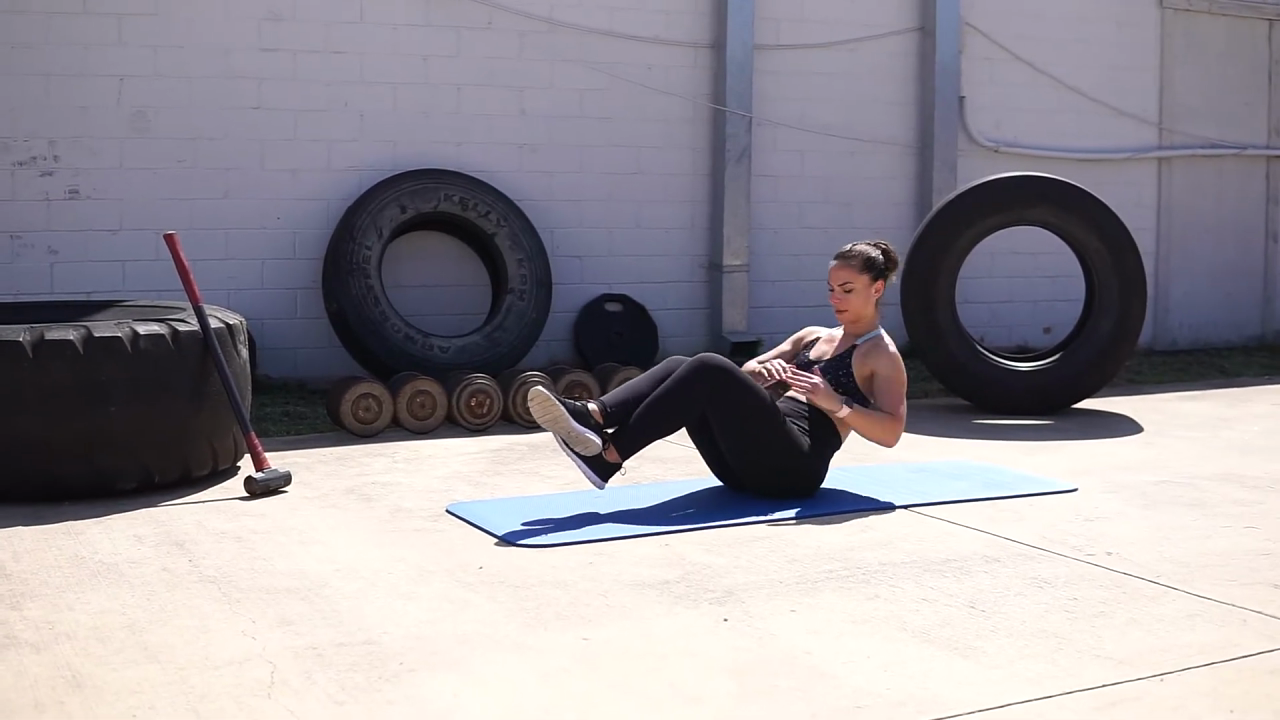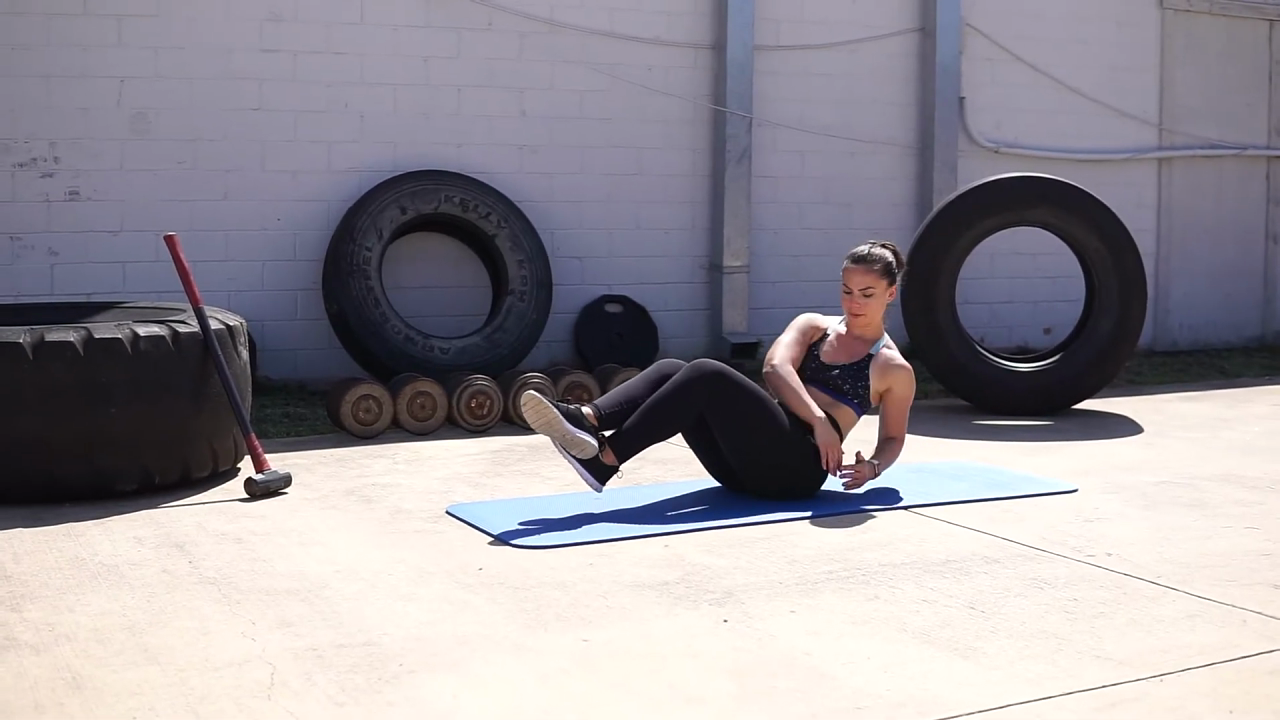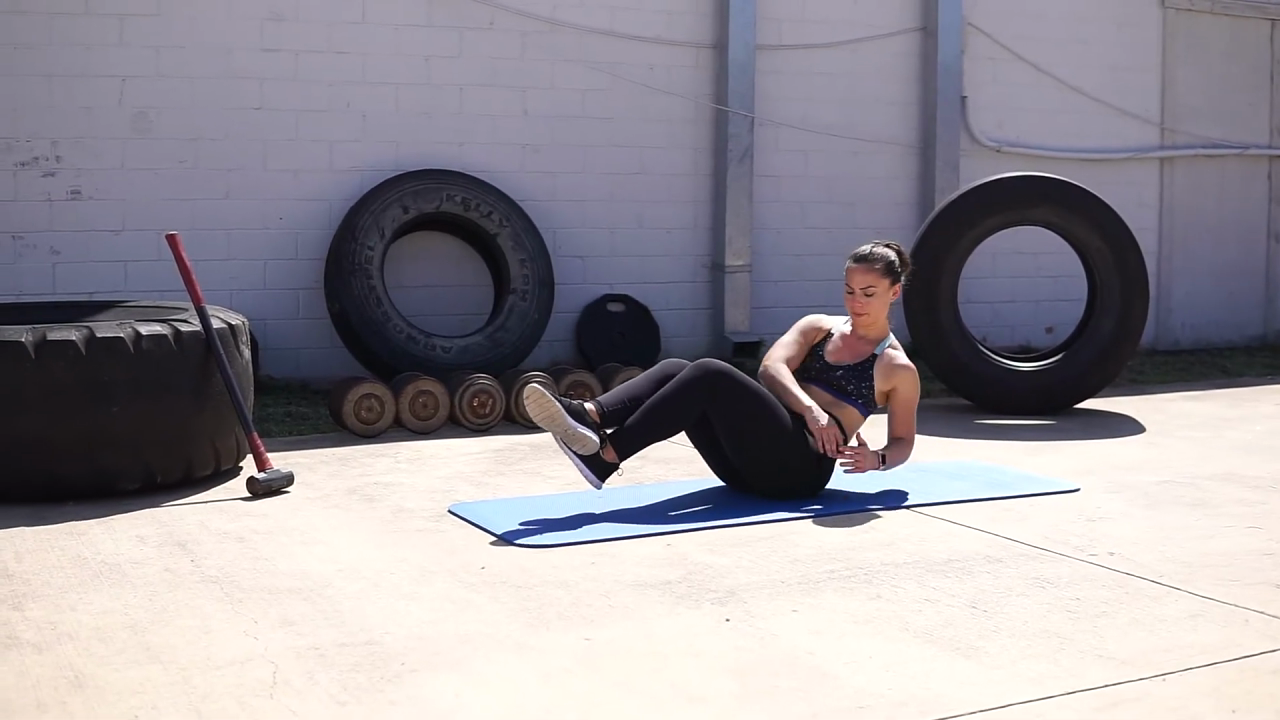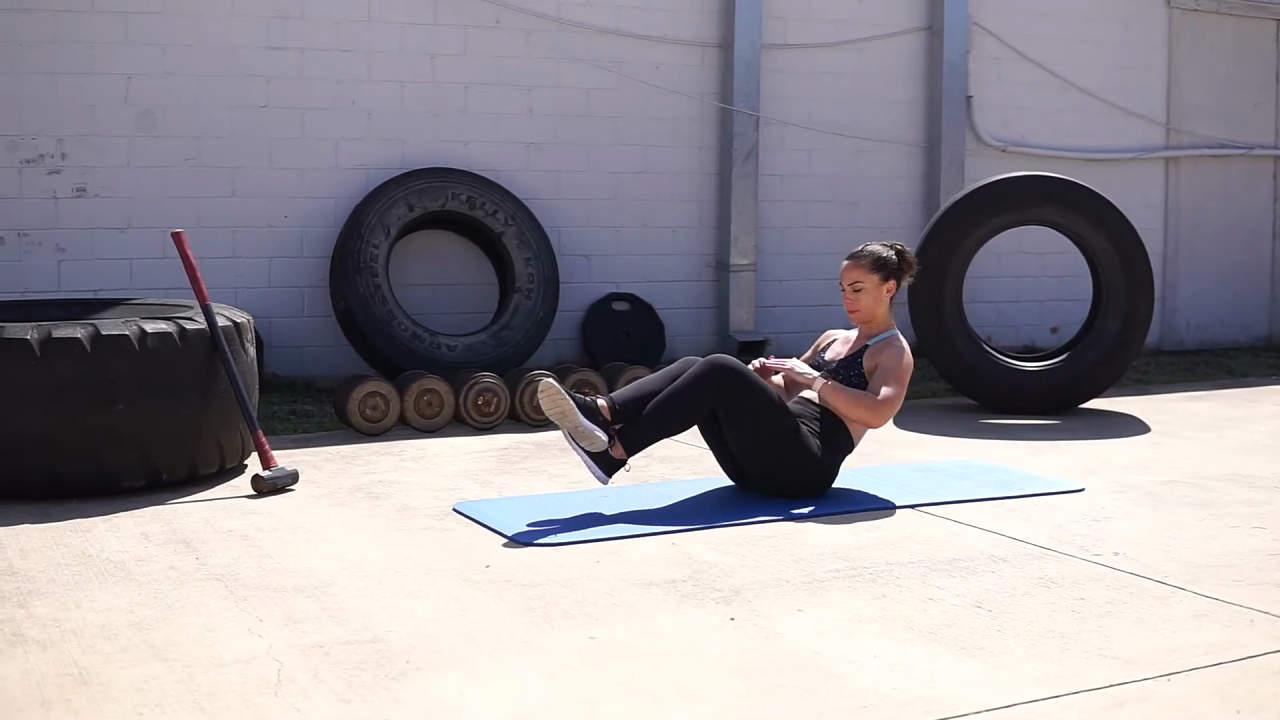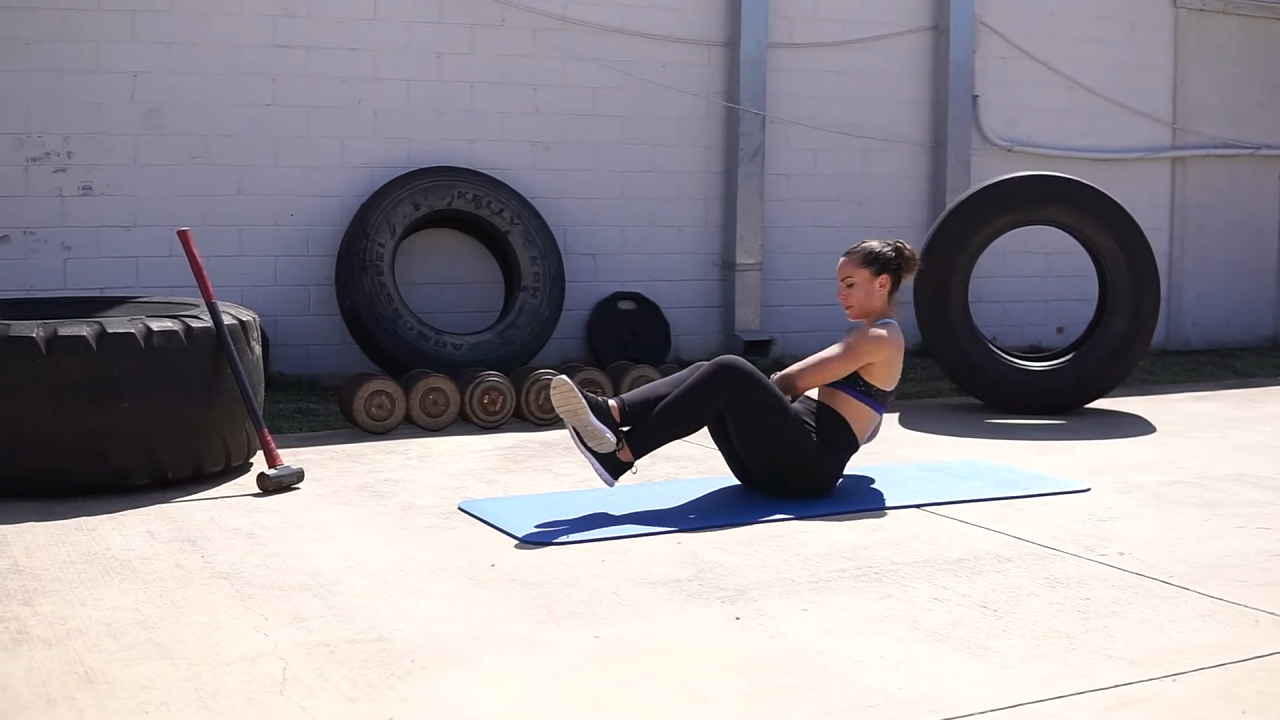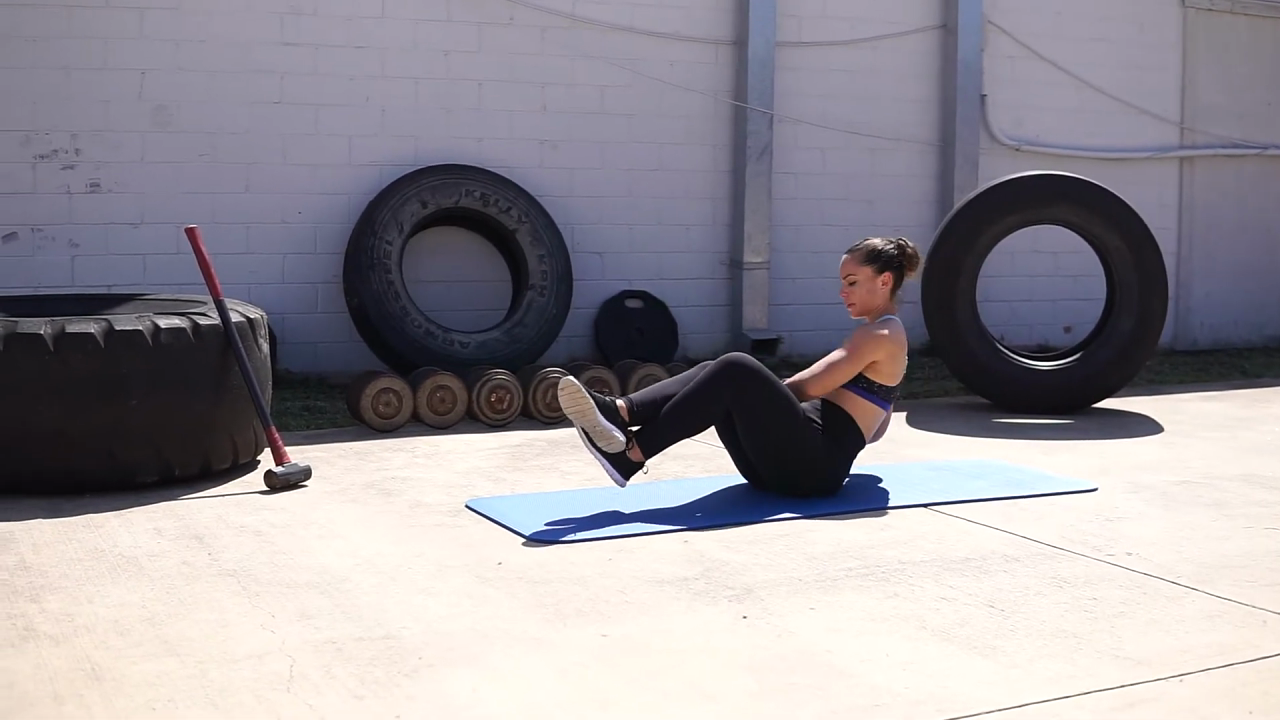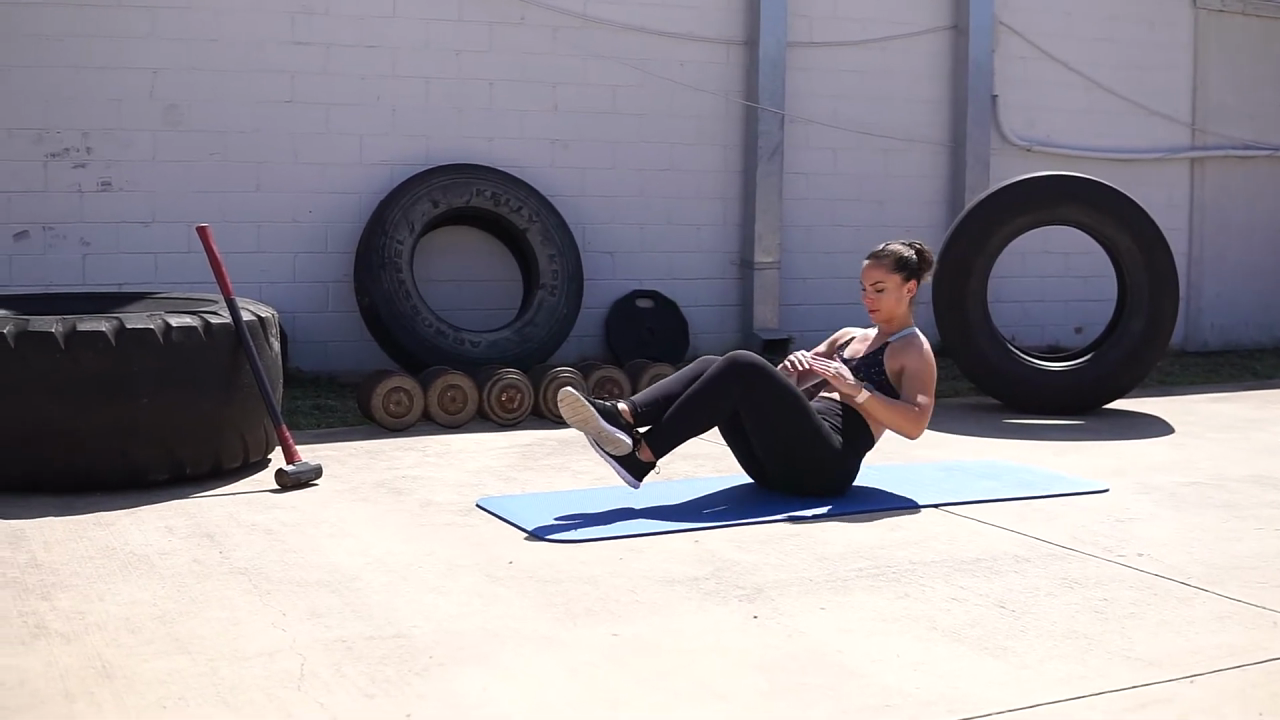
dt=0.2s
person 1, frame 1
left shoulder: (882, 355)
right shoulder: (815, 337)
left elbow: (891, 430)
right elbow: (747, 373)
left wrist: (835, 404)
right wrist: (763, 371)
left hip: (793, 464)
right hip: (749, 462)
left knee: (708, 368)
right knee: (678, 367)
left ankle: (609, 455)
right ankle: (589, 416)
person 1, frame 2
left shoulder: (895, 369)
right shoulder: (812, 327)
left elbow: (893, 440)
right elbow: (776, 371)
left wrist: (871, 468)
right wrist: (819, 422)
left hip: (794, 465)
right hip: (747, 462)
left knee: (706, 374)
right knee: (670, 371)
left ankle: (606, 458)
right ankle: (585, 419)
person 1, frame 3
left shoulder: (898, 368)
right shoulder: (820, 327)
left elbow: (903, 441)
right elbow: (774, 365)
left wrist: (876, 460)
right wrist: (812, 412)
left hip: (798, 465)
right hip: (753, 463)
left knee: (710, 375)
right knee: (675, 369)
left ankle: (607, 454)
right ankle: (588, 415)
person 1, frame 4
left shoulder: (894, 352)
right shoulder: (836, 339)
left elbow: (878, 413)
right elbow: (790, 388)
left wrist: (813, 380)
right wrist: (774, 376)
left hip: (803, 466)
right hip: (762, 463)
left knee: (721, 371)
right knee: (691, 368)
left ankle: (614, 451)
right ankle: (599, 411)
person 1, frame 5
left shoulder: (878, 339)
right shoulder: (872, 340)
left elbow: (799, 380)
left wrist: (756, 390)
left hip: (808, 467)
right hip: (779, 462)
left knee: (729, 371)
right knee: (705, 373)
left ankle: (621, 452)
right ankle: (609, 412)
person 1, frame 6
left shoulder: (884, 335)
right shoulder: (872, 339)
left elbow: (817, 383)
right elbow: (876, 429)
left wrist: (780, 388)
left hip: (815, 465)
right hip: (775, 463)
left knee: (736, 369)
right knee: (712, 372)
left ankle: (632, 452)
right ankle: (618, 412)
person 1, frame 7
left shoulder: (915, 353)
right shoulder: (851, 337)
left elbow: (914, 423)
right elbow: (796, 365)
left wrist: (858, 391)
right wrist: (796, 371)
left hip: (825, 463)
right hip: (781, 462)
left knee: (741, 365)
right knee: (709, 367)
left ankle: (642, 454)
right ankle: (619, 415)
